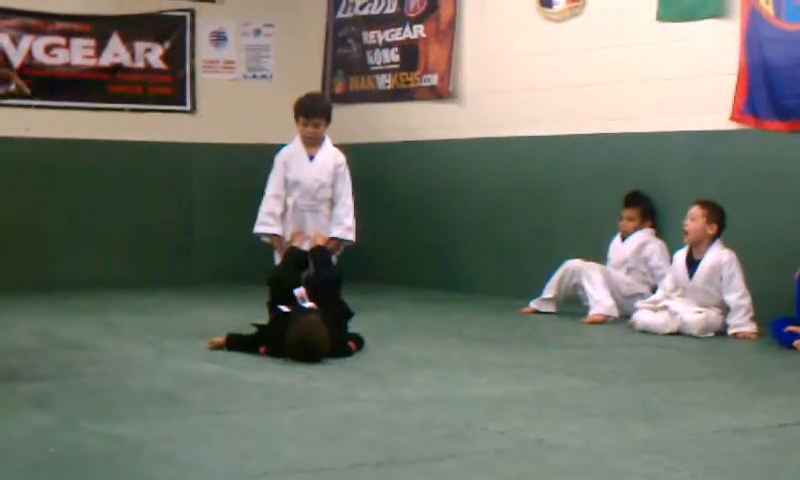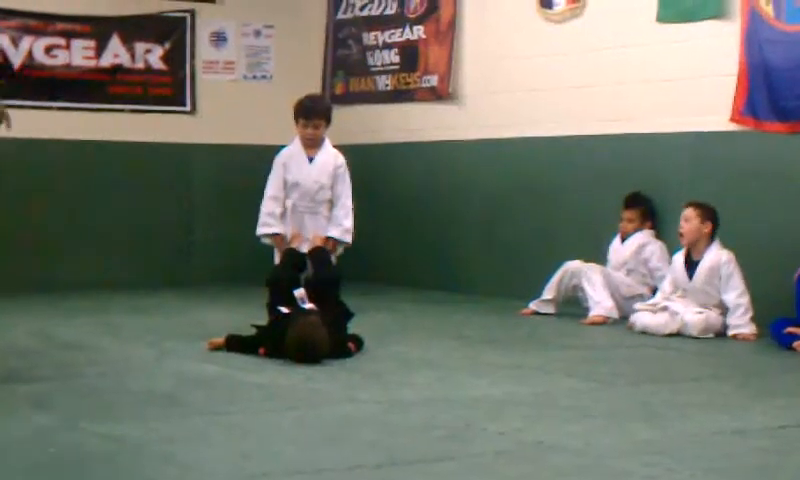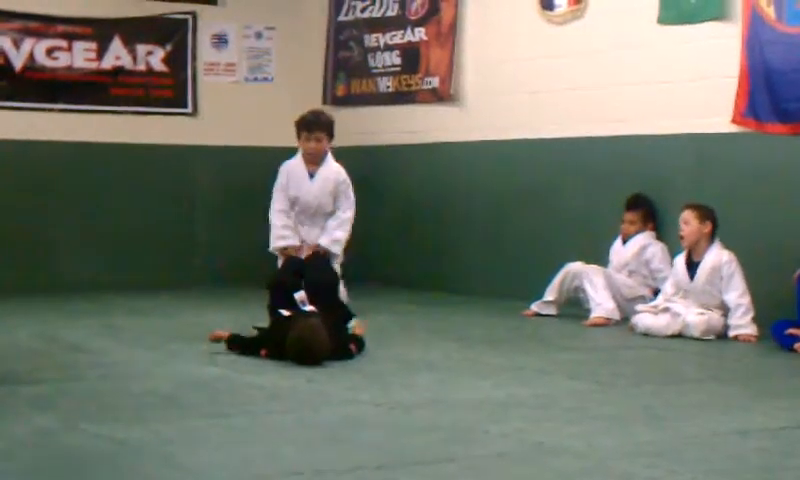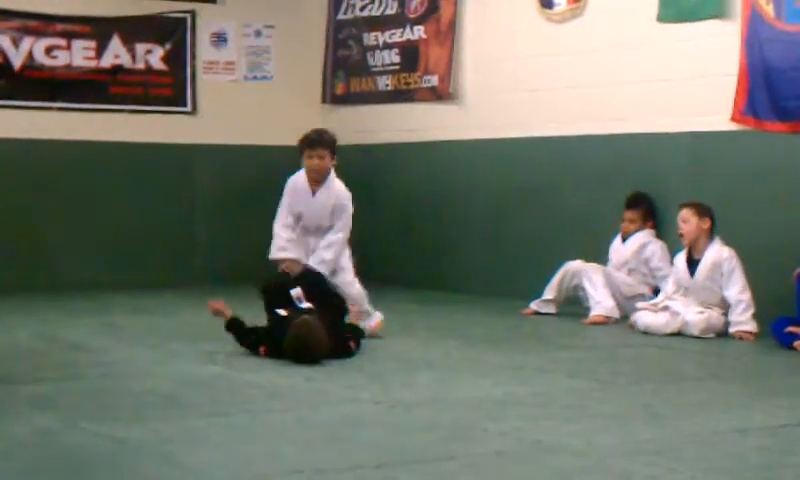
dt=0.1s
person 1, frame 1
left shoulder: (336, 158)
right shoulder: (285, 155)
left elbow: (344, 199)
right elbow: (274, 195)
left wrist: (339, 234)
right wrist: (272, 230)
left hip: (323, 231)
right hip: (290, 229)
person 1, frame 2
left shoulder: (336, 159)
right shoulder: (285, 157)
left elbow: (343, 200)
right elbow: (273, 196)
left wrist: (336, 234)
right wrist: (274, 230)
left hip: (321, 232)
right hip: (290, 231)
person 1, frame 3
left shoulder: (337, 175)
right shoulder: (288, 169)
left elbow: (345, 213)
right elbow: (279, 209)
left wrist: (326, 245)
right wrist: (287, 242)
left hip: (324, 239)
right hip: (294, 244)
person 1, frame 4
left shoulder: (340, 193)
right shoulder: (294, 184)
left elbow: (339, 234)
right elbow: (284, 222)
left wrist: (317, 266)
right wrist: (286, 256)
left hip: (331, 244)
right hip: (302, 242)
left knee: (348, 285)
left ankle: (369, 319)
person 2, frame 1
left shoulder: (278, 341)
right shoulder: (337, 345)
left elbow: (252, 342)
right elbow: (355, 341)
left wrist: (225, 340)
left knee: (281, 278)
right knee: (328, 278)
left ankle: (295, 247)
right ankle: (318, 247)
person 2, frame 2
left shoulder: (277, 343)
right shoulder: (336, 346)
left elbow: (251, 343)
right elbow: (355, 342)
left wrist: (225, 341)
left knee: (280, 280)
right knee: (327, 279)
left ankle: (293, 249)
right ankle: (317, 249)
person 2, frame 3
left shoulder: (277, 345)
right shoulder: (339, 348)
left elbow: (250, 346)
right elbow: (355, 345)
left wrist: (228, 338)
right wrist: (357, 333)
left knee: (281, 282)
right knee: (321, 283)
left ankle: (293, 259)
right ankle: (315, 256)
person 2, frame 4
left shoulder: (276, 342)
right shoulder: (337, 345)
left elbow: (249, 337)
right elbow: (354, 338)
left wrist: (228, 315)
left knee: (274, 288)
right knee: (315, 283)
person 3, frame 1
left shoulder: (653, 245)
right shoulder: (618, 241)
left elbow: (665, 278)
left hip: (635, 299)
right hip: (614, 297)
left knee: (590, 269)
right knee: (573, 266)
left ankle: (602, 309)
right ankle: (545, 302)
person 3, frame 2
left shoulder: (653, 247)
right shoulder: (618, 242)
left elbow: (665, 279)
left hip: (635, 300)
right hip: (613, 297)
left knee: (590, 270)
right knee: (573, 267)
left ankle: (602, 311)
right ankle: (544, 303)
person 3, frame 3
left shoulder: (654, 248)
right shoulder: (619, 244)
left elbow: (666, 281)
left hip: (635, 302)
right hip: (615, 298)
left knee: (591, 272)
right knee: (574, 269)
left ankle: (604, 312)
right ankle: (546, 305)
person 3, frame 4
left shoulder: (653, 246)
right shoulder: (619, 242)
left elbow: (666, 278)
left hip: (635, 300)
right hip: (614, 292)
left knee: (591, 270)
right knee: (574, 267)
left ankle: (603, 311)
right ankle: (545, 303)
person 4, frame 1
left shoulder: (725, 258)
right shoulder: (680, 256)
left elbow: (738, 296)
right elbow: (667, 288)
left wrist: (742, 326)
right wrist: (645, 308)
left hip: (708, 315)
right hip: (678, 308)
left knee: (694, 322)
right knee: (641, 317)
person 4, frame 2
left shoulder: (724, 258)
right shoulder: (678, 258)
left elbow: (737, 296)
right elbow: (666, 290)
left wrist: (741, 328)
right wrist: (644, 309)
left hip: (708, 316)
right hip: (678, 310)
left knee: (694, 323)
right knee: (640, 319)
person 4, frame 3
left shoulder: (725, 259)
right shoulder: (679, 260)
left elbow: (738, 297)
right elbow: (669, 293)
left wrist: (742, 329)
right wrist: (645, 311)
left hip: (710, 316)
right hip: (680, 311)
left knee: (696, 324)
right knee: (642, 320)
person 4, frame 4
left shoulder: (725, 255)
right shoulder: (680, 258)
left elbow: (738, 293)
right elbow: (670, 291)
left wrist: (742, 326)
right wrist: (645, 308)
left hip: (710, 315)
right hip: (679, 309)
left knee: (696, 322)
right knee: (642, 318)
